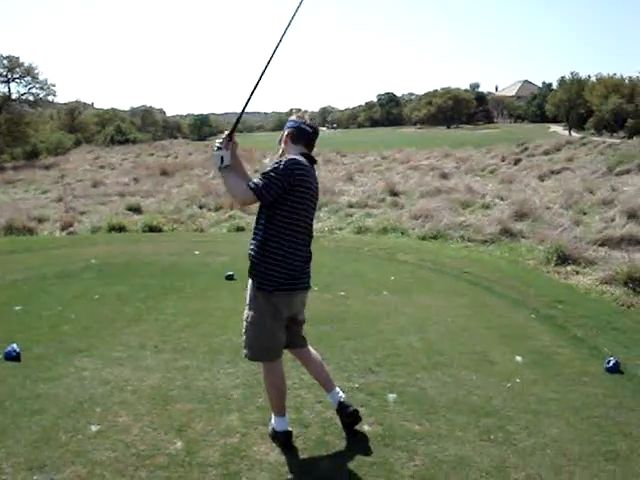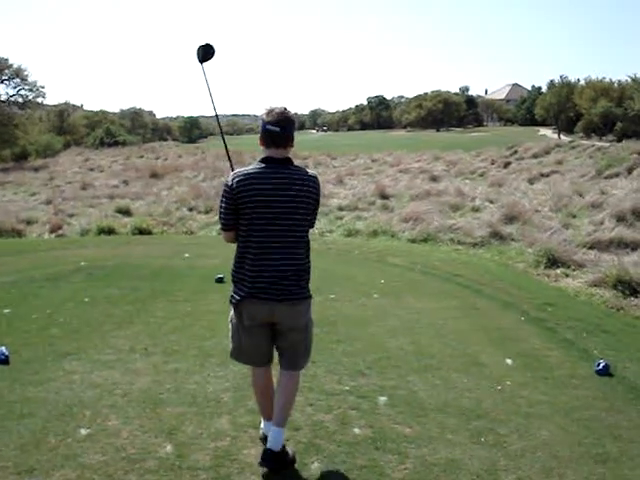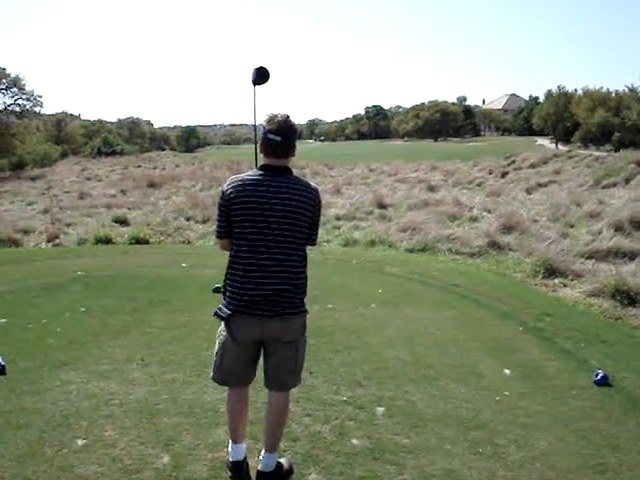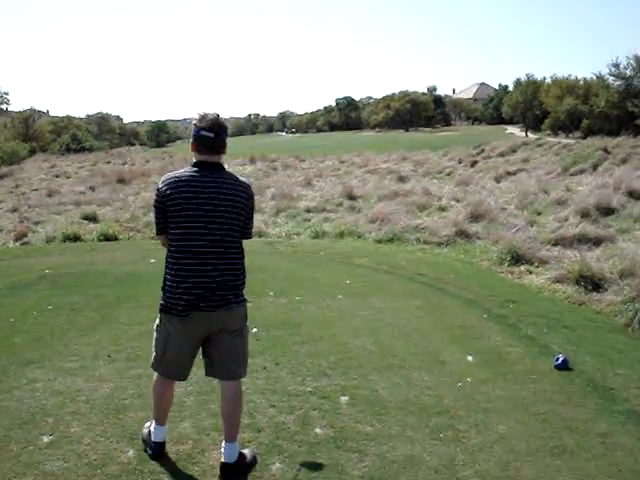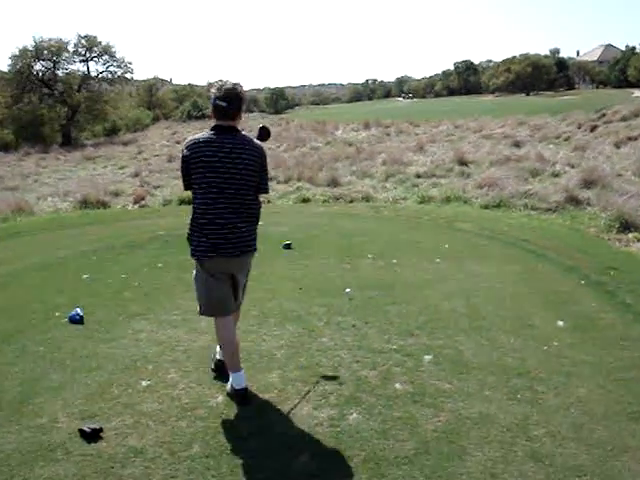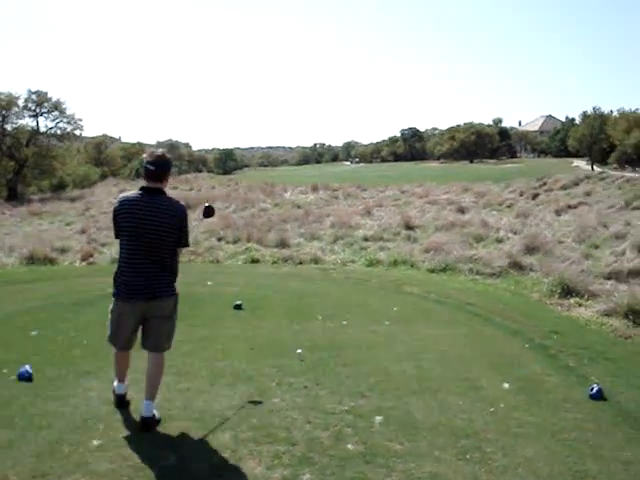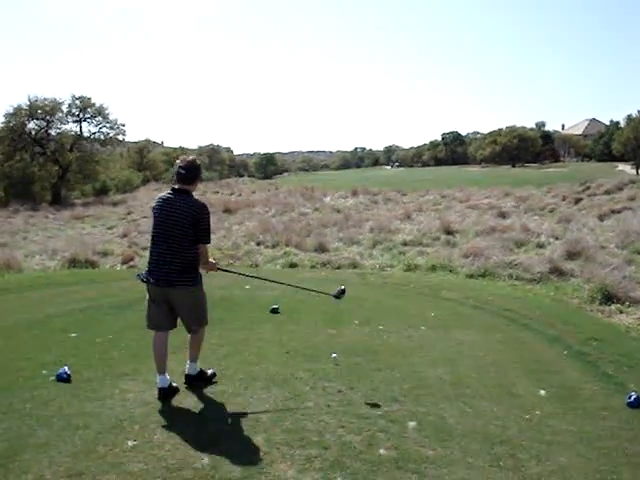
dt=0.7s
person 1, frame 1
left shoulder: (290, 166)
right shoulder: (306, 172)
left elbow: (244, 196)
right elbow: (257, 190)
left wrist: (225, 165)
right wrist: (235, 160)
left hip: (270, 280)
right hip: (296, 281)
left knee: (270, 357)
right knee: (298, 345)
left ankle: (280, 428)
right ankle: (341, 402)
person 1, frame 2
left shoulder: (238, 181)
right shoulder: (309, 182)
left elbow: (228, 235)
left hip: (251, 291)
right hip: (293, 292)
left knee: (260, 365)
right knee: (290, 368)
left ankle: (268, 430)
right ankle: (274, 446)
person 1, frame 3
left shoulder: (234, 187)
right shoulder: (309, 194)
left elbow: (224, 243)
right elbow: (307, 243)
left hip: (241, 304)
right hip: (287, 307)
left knee: (237, 384)
right knee: (279, 388)
person 1, frame 4
left shoulder: (169, 185)
right shoulder: (242, 190)
left elbow: (164, 239)
right elbow: (241, 238)
left hip: (180, 300)
right hip: (228, 301)
left knee: (166, 374)
right knee: (230, 379)
left ankle: (157, 436)
person 1, frame 5
left shoulder: (193, 146)
right shoulder: (255, 150)
left elbow: (191, 189)
right elbow: (259, 196)
left hip: (208, 243)
right hip: (243, 242)
left knee: (222, 313)
right knee: (233, 306)
left ankle: (238, 382)
right ankle: (223, 357)
person 1, frame 6
left shoulder: (123, 203)
right shoulder: (177, 210)
left elbow: (121, 240)
right elbow: (178, 252)
left hip: (127, 288)
right hip: (162, 291)
left knee: (122, 344)
right knee: (156, 351)
left ankle: (120, 390)
right ankle: (147, 411)
person 1, frame 7
left shoulder: (159, 202)
right shoulder: (199, 208)
right elbow: (201, 248)
right wrist: (207, 264)
left hip: (157, 276)
right hip: (186, 279)
left knee: (160, 330)
right knee: (198, 324)
left ankle: (163, 383)
right ankle: (192, 372)
